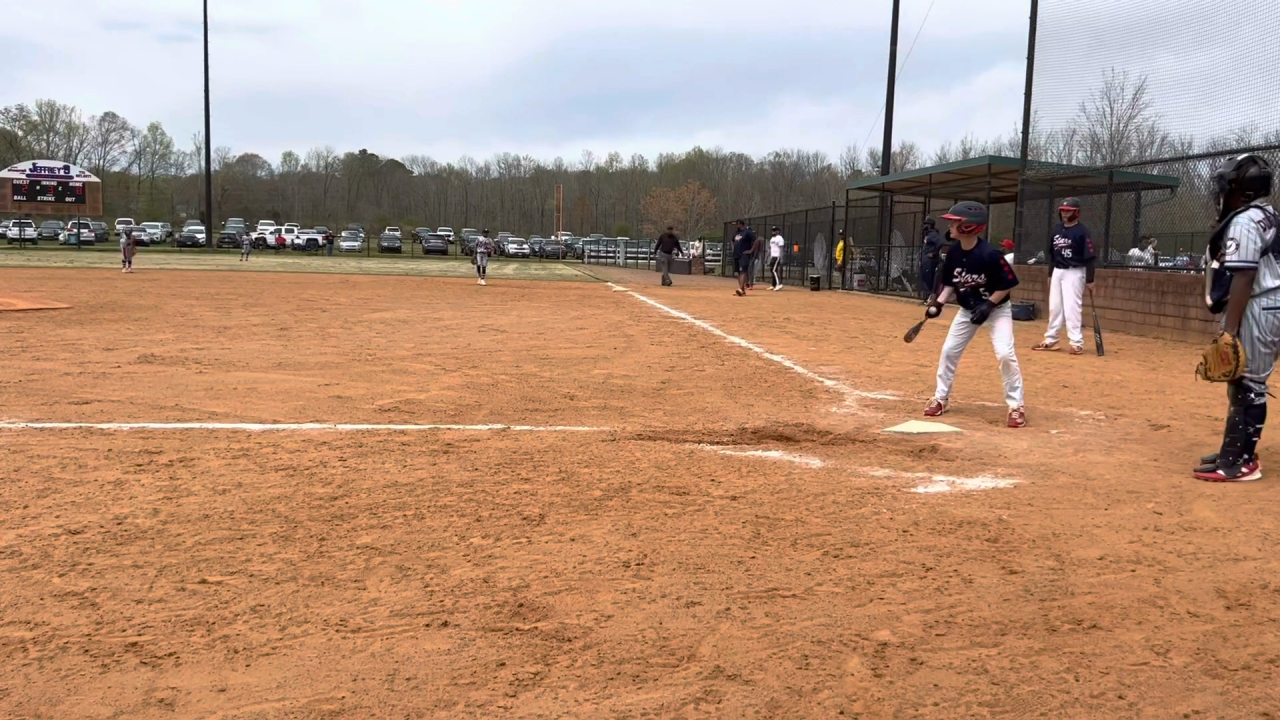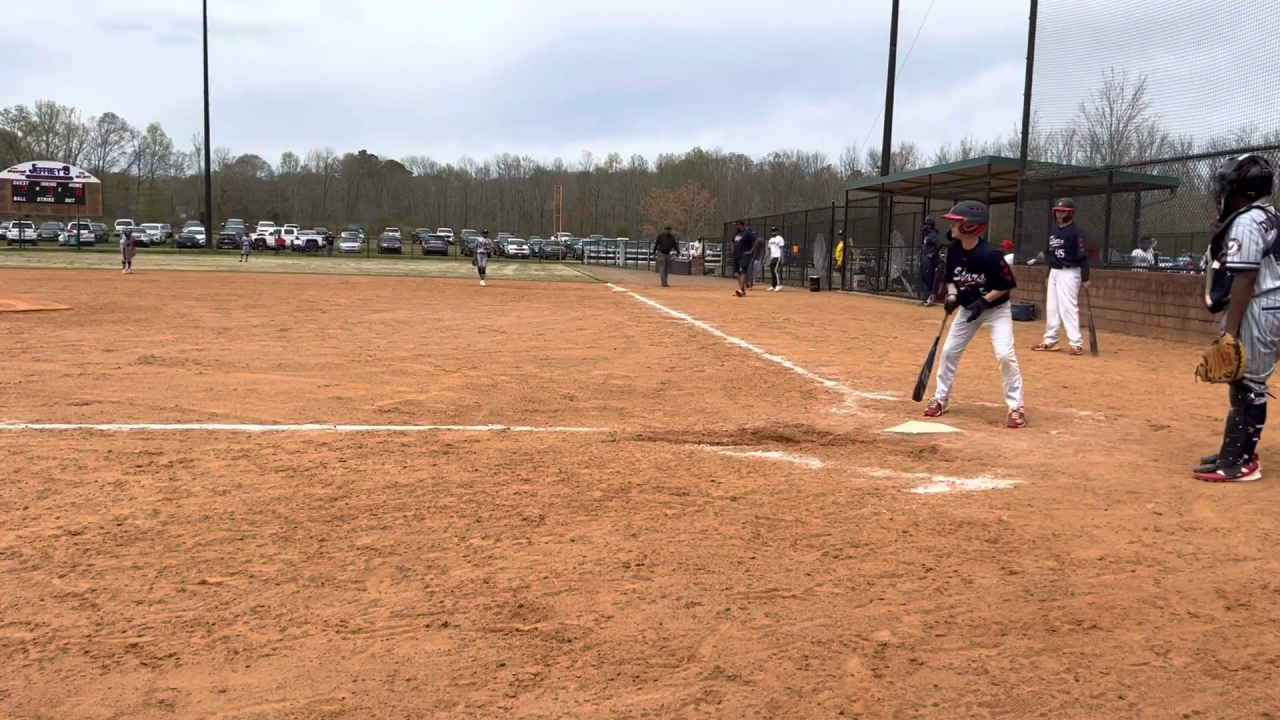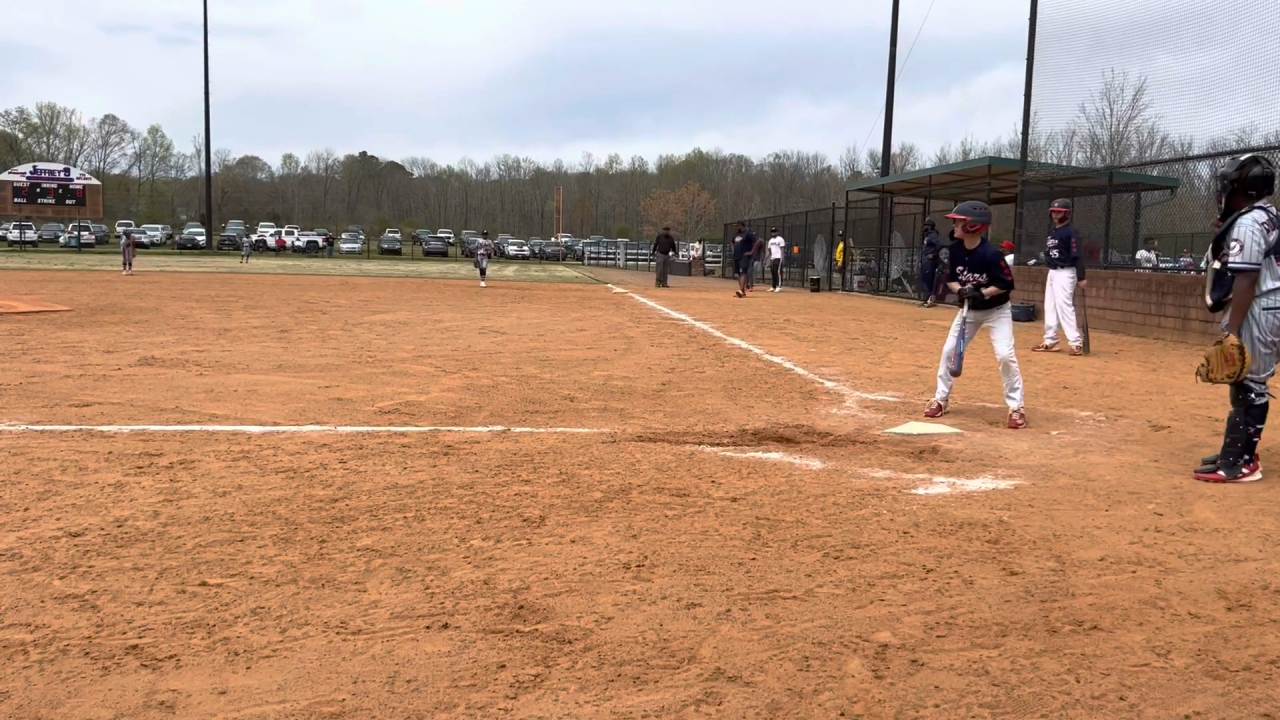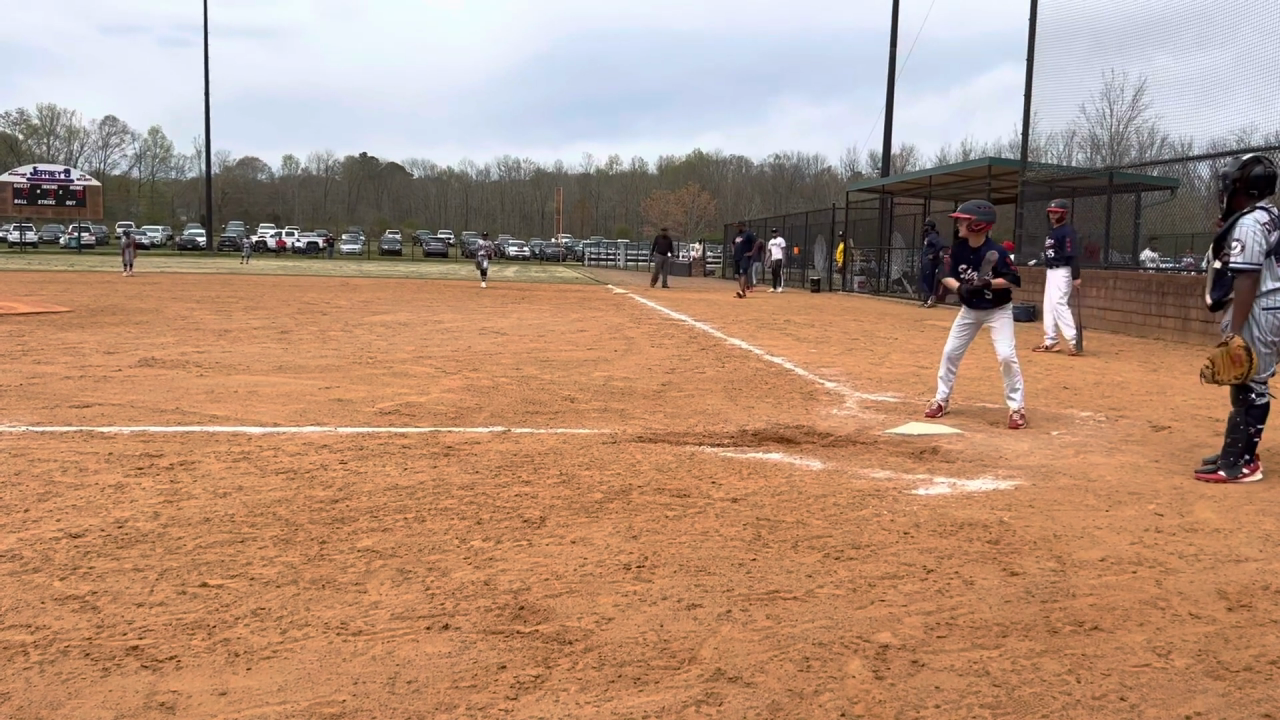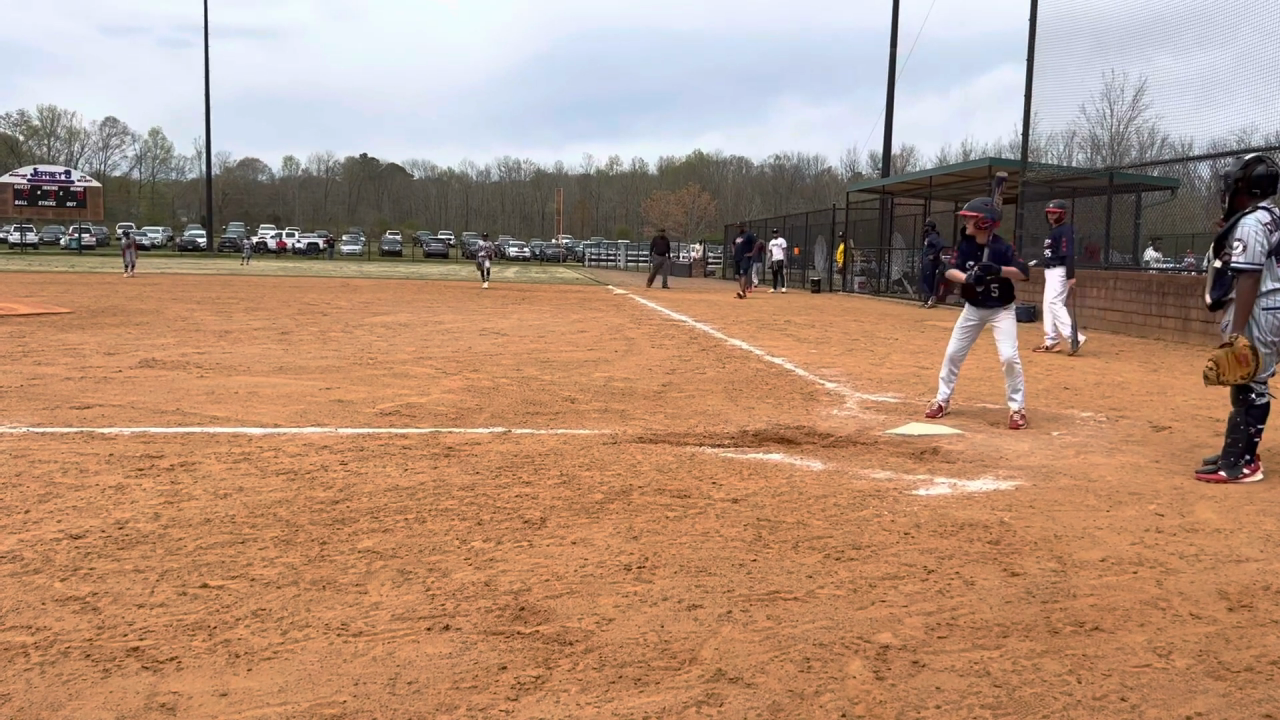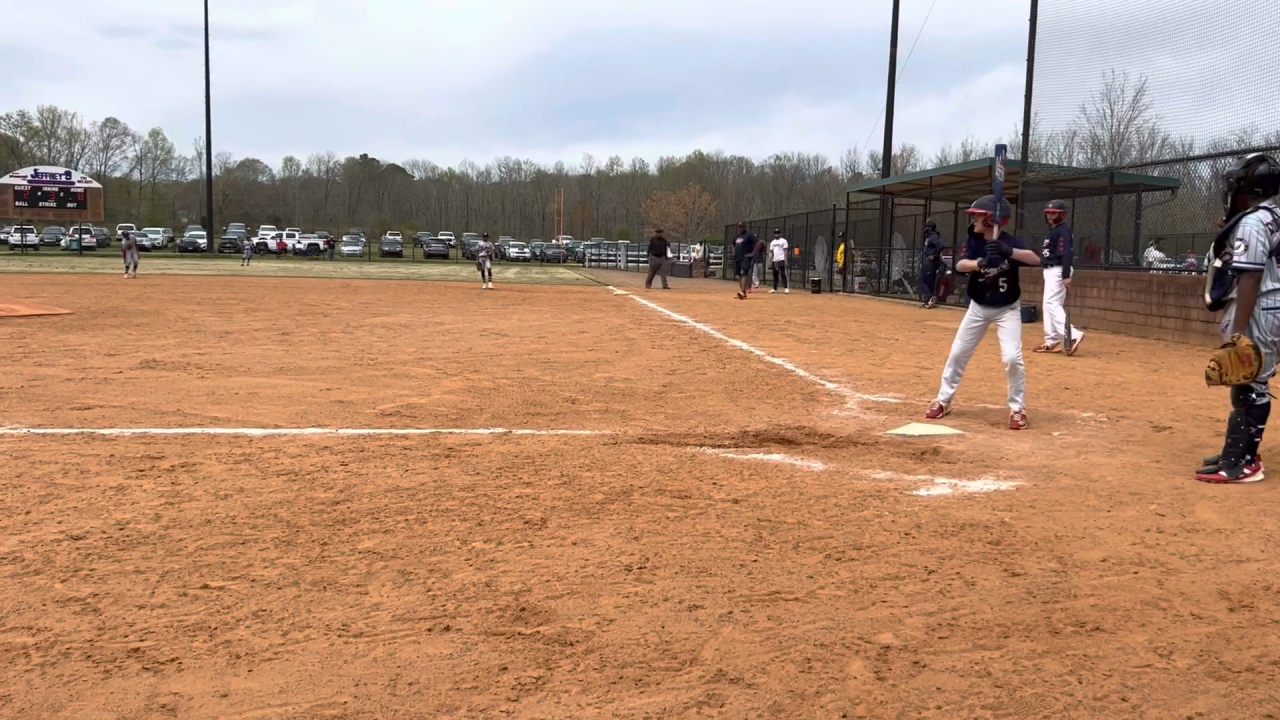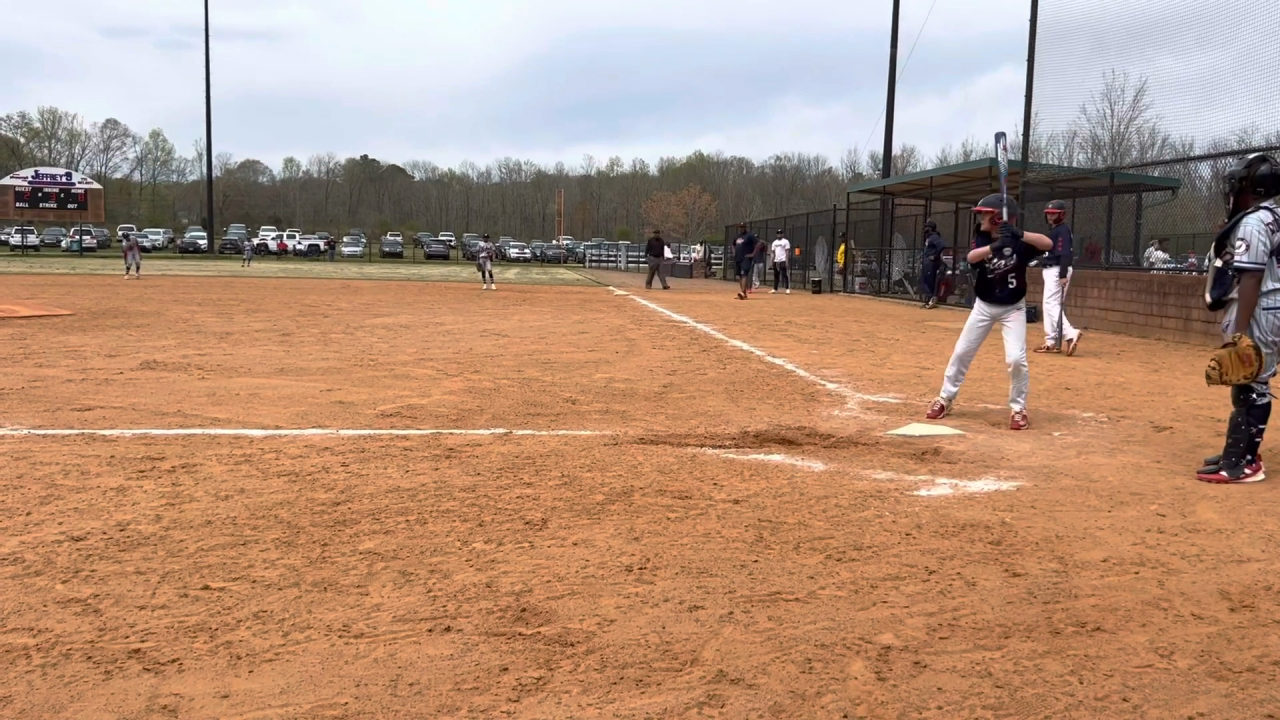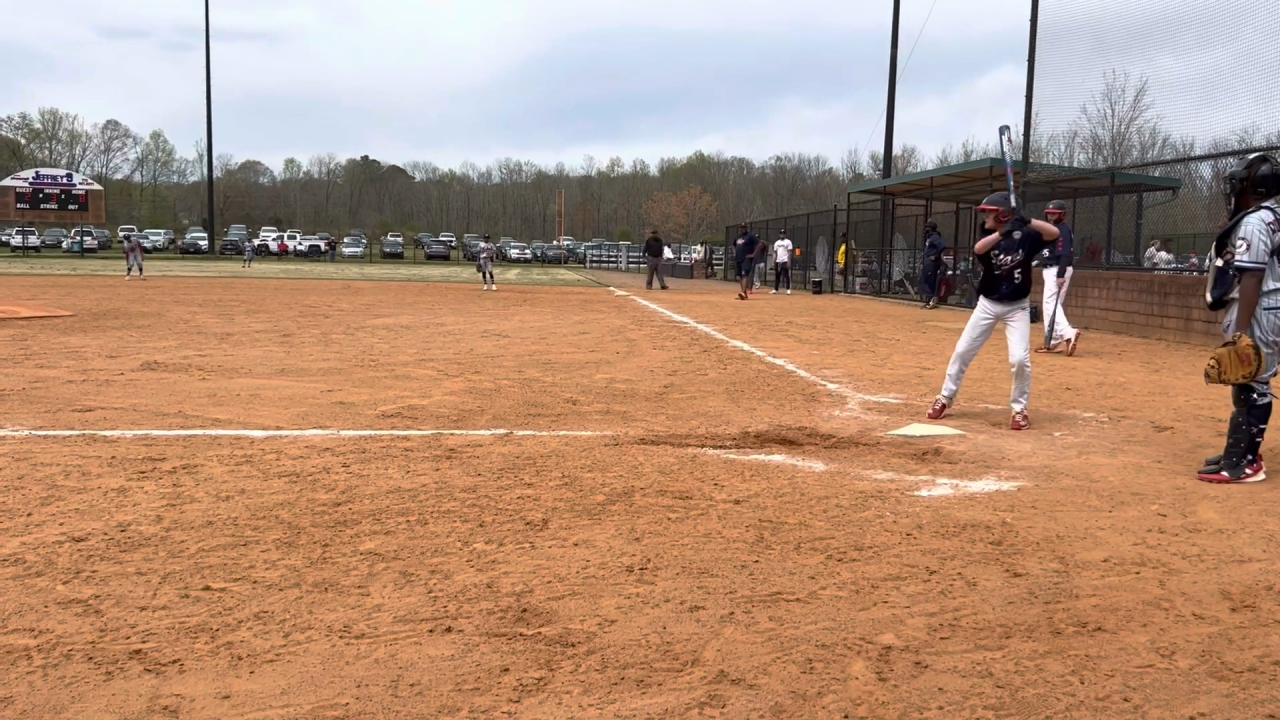
dt=0.1s
person 1, frame 1
left shoulder: (1244, 222)
left elbow: (1243, 278)
left wrist: (1230, 329)
right wrist: (1228, 254)
left knee: (1247, 385)
right knee: (1244, 383)
left ankle: (1239, 462)
right ankle: (1236, 452)
person 1, frame 2
left shoulder: (1246, 223)
left elbow: (1244, 279)
left wrist: (1230, 330)
right wrist: (1227, 250)
left knee: (1247, 385)
right knee: (1245, 383)
left ankle: (1239, 462)
right ankle: (1237, 452)
person 1, frame 3
left shoulder: (1247, 223)
left elbow: (1246, 279)
left wrist: (1232, 331)
right wrist: (1229, 234)
left knee: (1248, 385)
right knee: (1250, 384)
left ankle: (1240, 463)
right ankle: (1238, 453)
person 1, frame 4
left shoulder: (1249, 223)
left elbow: (1247, 280)
left wrist: (1234, 332)
right wrist: (1230, 234)
left knee: (1249, 386)
right knee: (1250, 384)
left ankle: (1241, 463)
right ankle: (1239, 453)
person 1, frame 5
left shoulder: (1250, 223)
left elbow: (1249, 279)
left wrist: (1237, 331)
right wrist: (1231, 235)
left knee: (1248, 386)
right knee: (1251, 384)
left ankle: (1241, 464)
right ankle: (1239, 454)
person 1, frame 6
left shoulder: (1252, 223)
left elbow: (1250, 279)
left wrist: (1238, 331)
right wrist: (1232, 236)
left knee: (1248, 386)
right knee: (1251, 385)
left ankle: (1242, 464)
right ankle: (1241, 454)
person 1, frame 7
left shoulder: (1252, 223)
left elbow: (1251, 279)
left wrist: (1240, 332)
left knee: (1249, 386)
right knee: (1252, 385)
left ankle: (1242, 464)
right ankle: (1242, 453)
person 1, frame 8
left shoulder: (1253, 222)
left elbow: (1252, 279)
left wrist: (1241, 331)
left knee: (1250, 386)
right knee: (1253, 385)
left ankle: (1243, 463)
right ankle: (1243, 453)
person 2, frame 1
left shoulder: (989, 254)
right shoulder: (953, 252)
left elbow: (1009, 283)
right elbow: (948, 282)
left wrist: (989, 304)
right wrist: (939, 302)
left hip: (997, 309)
right hip: (968, 310)
left knee: (1005, 354)
right knee: (949, 351)
left ankle: (1016, 406)
right ankle: (941, 398)
person 2, frame 2
left shoulder: (990, 254)
right shoulder: (954, 250)
left elbow: (1006, 285)
right elbow: (951, 280)
left wrist: (984, 302)
right wrist: (952, 296)
left hip: (996, 309)
right hip: (967, 310)
left knee: (1005, 355)
right knee: (949, 351)
left ankle: (1016, 406)
right ankle: (940, 398)
person 2, frame 3
left shoulder: (991, 254)
right shoulder: (956, 249)
left elbow: (1005, 285)
right elbow: (951, 279)
left wrist: (981, 293)
right wrist: (961, 290)
left hip: (997, 310)
right hip: (969, 310)
left knee: (1005, 355)
right knee: (950, 351)
left ankle: (1016, 407)
right ankle: (941, 399)
person 2, frame 4
left shoulder: (995, 252)
right shoulder: (959, 248)
left elbow: (1013, 281)
right elbow: (948, 277)
left wrist: (987, 283)
right wrist: (959, 287)
left hip: (998, 311)
right hip: (970, 310)
left knee: (1007, 356)
right knee: (951, 352)
left ankle: (1017, 408)
right ankle: (941, 400)
person 2, frame 5
left shoulder: (1001, 248)
right shoulder: (965, 244)
left elbow: (1023, 273)
right elbow: (951, 271)
left wrist: (998, 270)
right wrist: (967, 277)
left hip: (1001, 310)
right hip: (973, 309)
left knee: (1009, 357)
right knee: (953, 353)
left ankle: (1017, 408)
right ankle: (942, 400)
person 2, frame 6
left shoulder: (1011, 243)
right shoulder: (974, 241)
left elbow: (1035, 259)
right elbow: (961, 265)
left wrist: (1010, 252)
right wrist: (980, 263)
left hip: (1007, 309)
right hip: (978, 308)
left knee: (1012, 357)
right knee: (958, 353)
left ankle: (1018, 408)
right ankle: (943, 400)
person 2, frame 7
left shoulder: (1019, 241)
right shoulder: (982, 239)
left elbow: (1047, 243)
right elbow: (971, 257)
left wrist: (1019, 235)
right wrist: (995, 245)
left hip: (1013, 308)
right hip: (983, 306)
left knee: (1016, 358)
right knee: (961, 352)
left ankle: (1018, 408)
right ankle: (945, 398)
person 2, frame 8
left shoulder: (1025, 236)
right shoulder: (989, 236)
left elbow: (1055, 233)
right elbow: (978, 249)
left wrist: (1028, 222)
right wrist: (1001, 233)
left hip: (1017, 307)
right hip: (987, 304)
left knee: (1019, 358)
right knee: (963, 350)
left ankle: (1020, 408)
right ankle: (947, 397)
